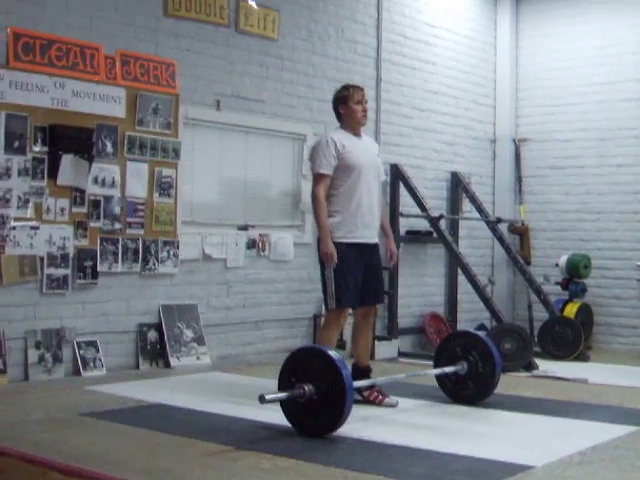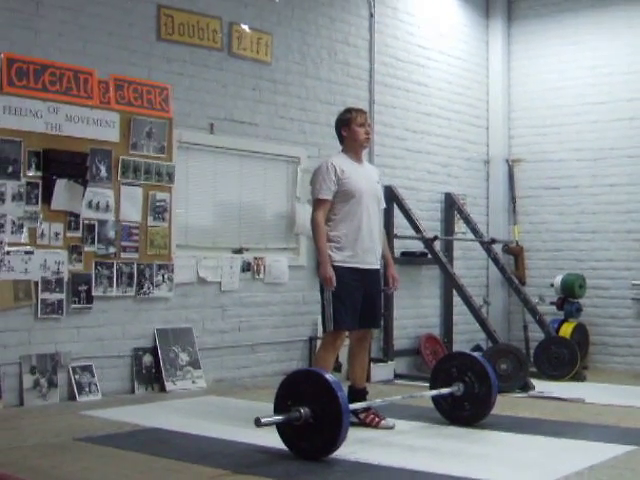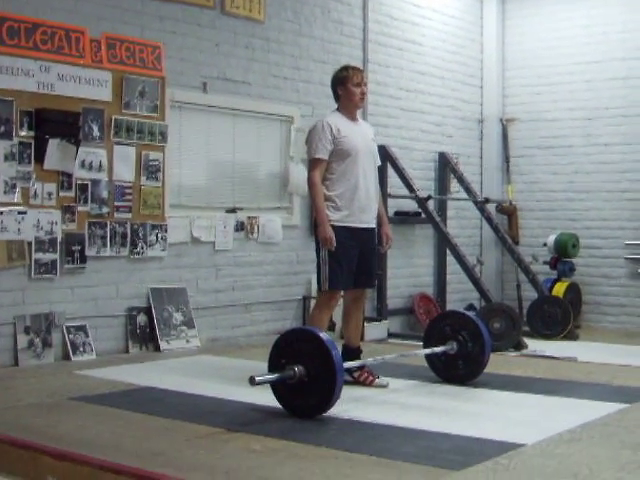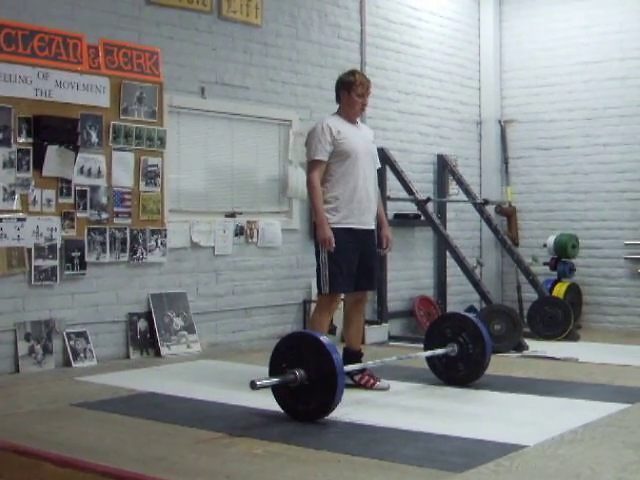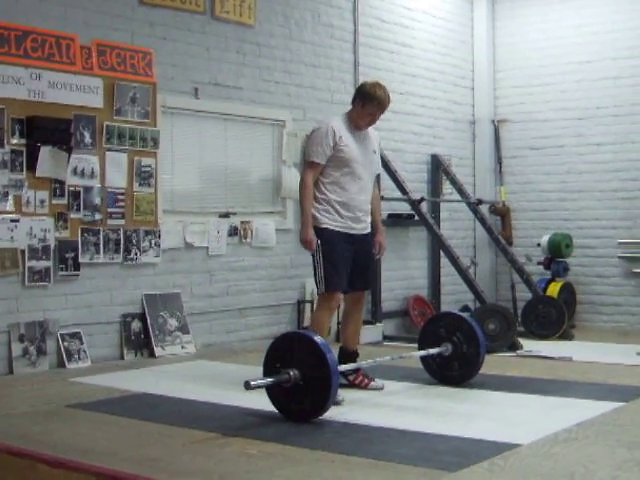
dt=0.7s
person 1, frame 1
left shoulder: (371, 145)
right shoulder: (331, 142)
right elbow: (319, 192)
left wrist: (389, 236)
right wrist: (325, 237)
left hip: (368, 242)
right hip: (342, 242)
left knee: (368, 310)
right knee: (338, 311)
left ankle: (361, 380)
person 1, frame 2
left shoulder: (372, 172)
right shoulder: (332, 167)
right elbow: (318, 217)
left wrist: (389, 263)
right wrist: (324, 262)
left hip: (370, 266)
right hip: (342, 266)
left knee: (363, 334)
right knee: (335, 335)
left ankle: (357, 403)
person 1, frame 3
left shoulder: (367, 130)
right shoulder: (327, 126)
right elbow: (315, 177)
left wrist: (383, 221)
right wrist: (323, 222)
left hip: (366, 225)
right hip: (338, 226)
left knee: (357, 293)
right knee: (330, 294)
left ankle: (351, 362)
person 1, frame 4
left shoulder: (366, 132)
right shoulder: (327, 128)
right elbow: (314, 177)
left wrist: (383, 224)
right wrist: (322, 223)
left hip: (365, 227)
right hip: (338, 228)
left knee: (359, 297)
right knee: (330, 298)
left ankle: (353, 365)
person 1, frame 5
left shoulder: (372, 138)
right shoulder: (329, 131)
right elbow: (308, 178)
left wrist: (379, 229)
right wrist: (307, 225)
left hip: (361, 230)
right hip: (331, 228)
left knee: (357, 298)
right knee: (331, 297)
left ankle: (347, 367)
